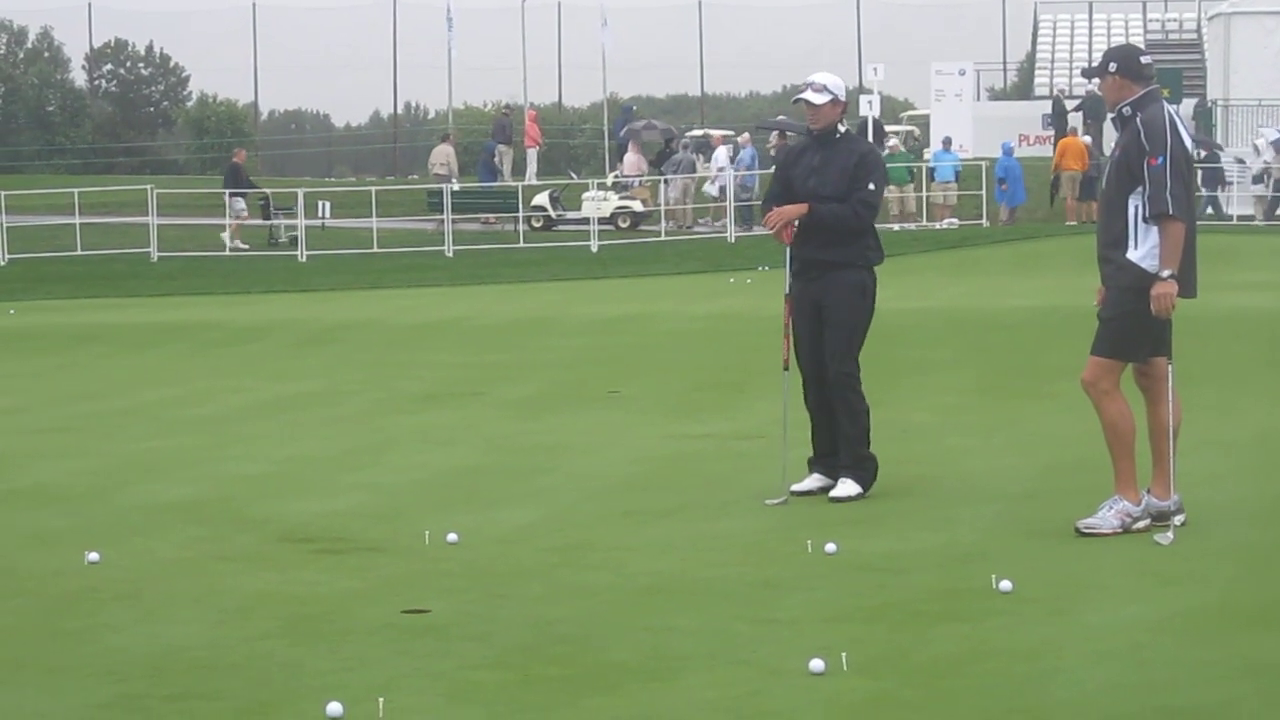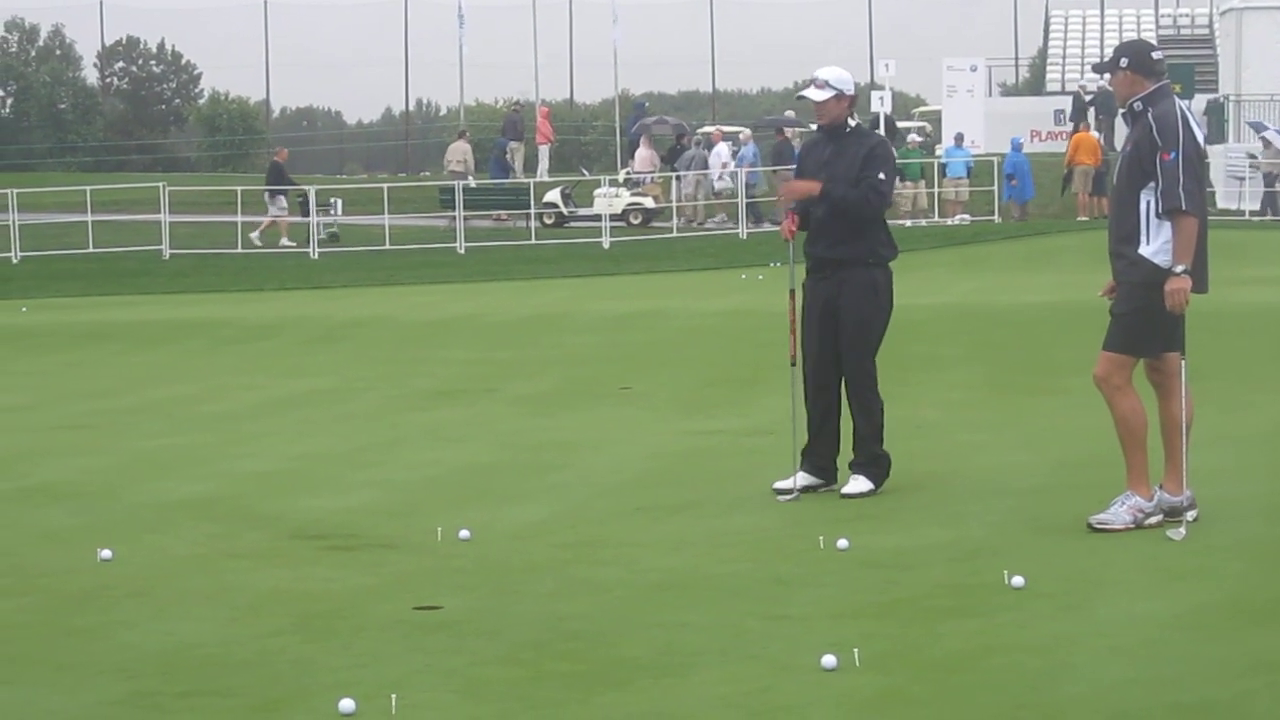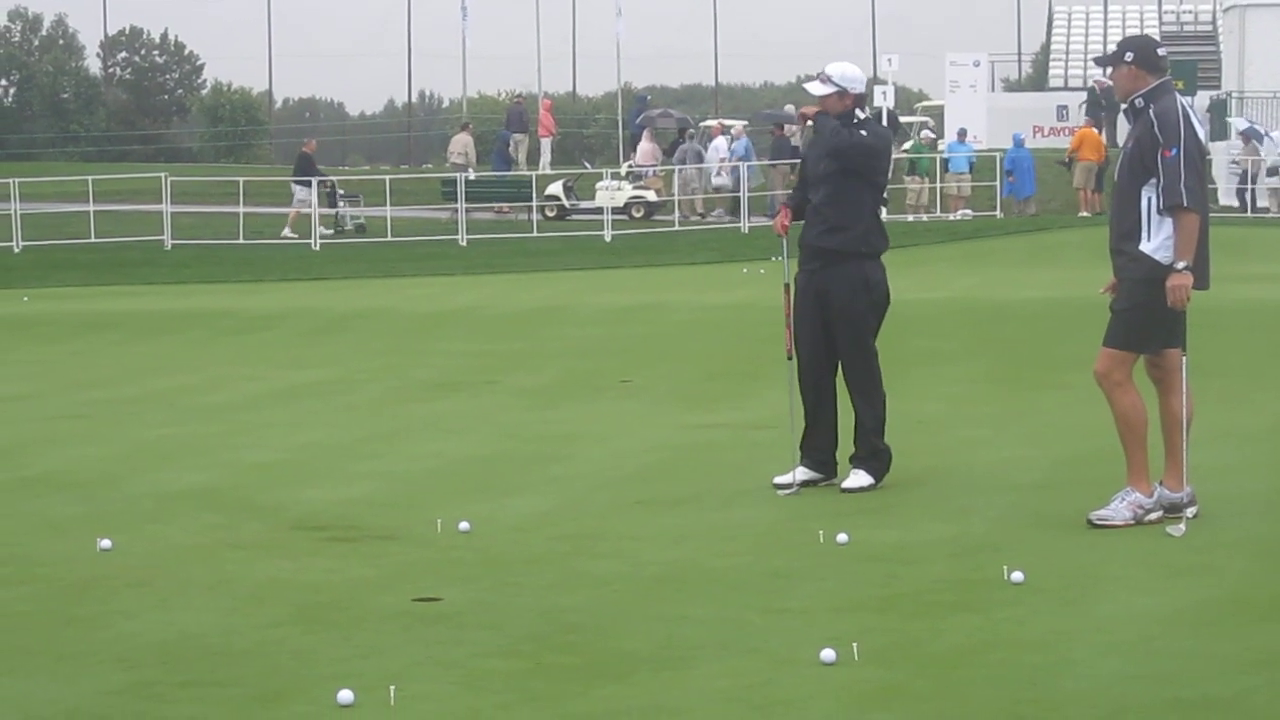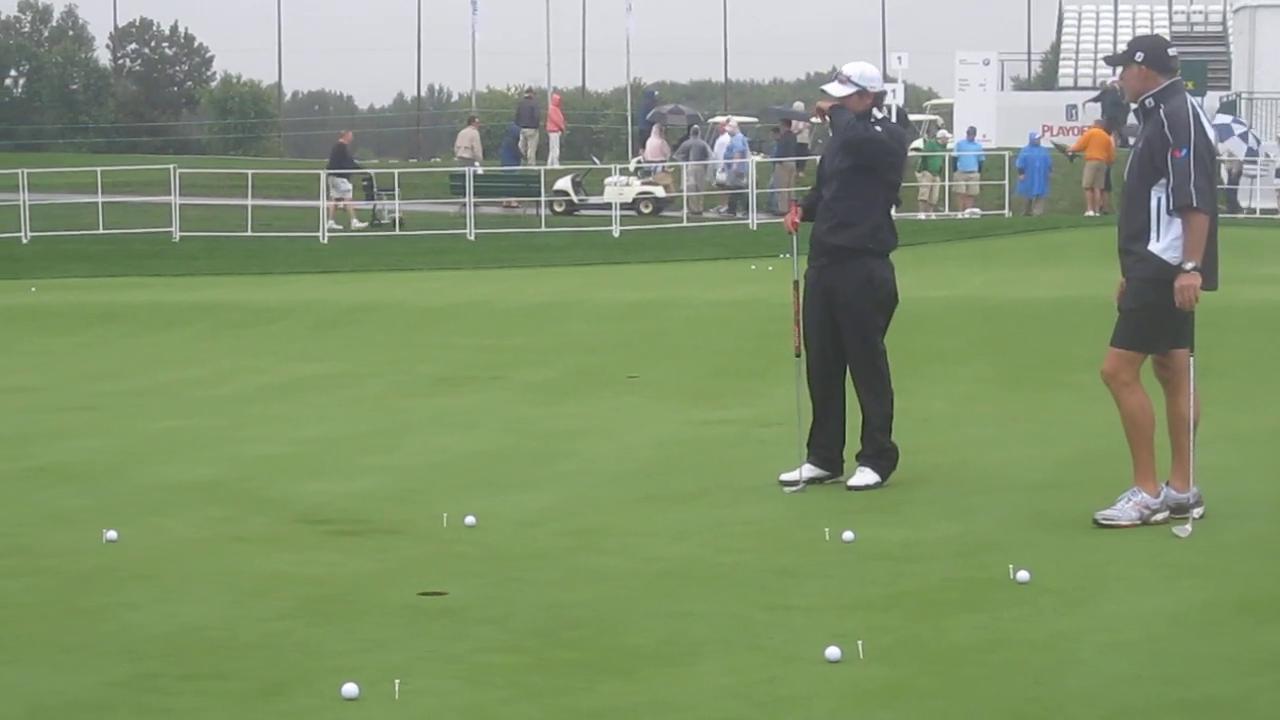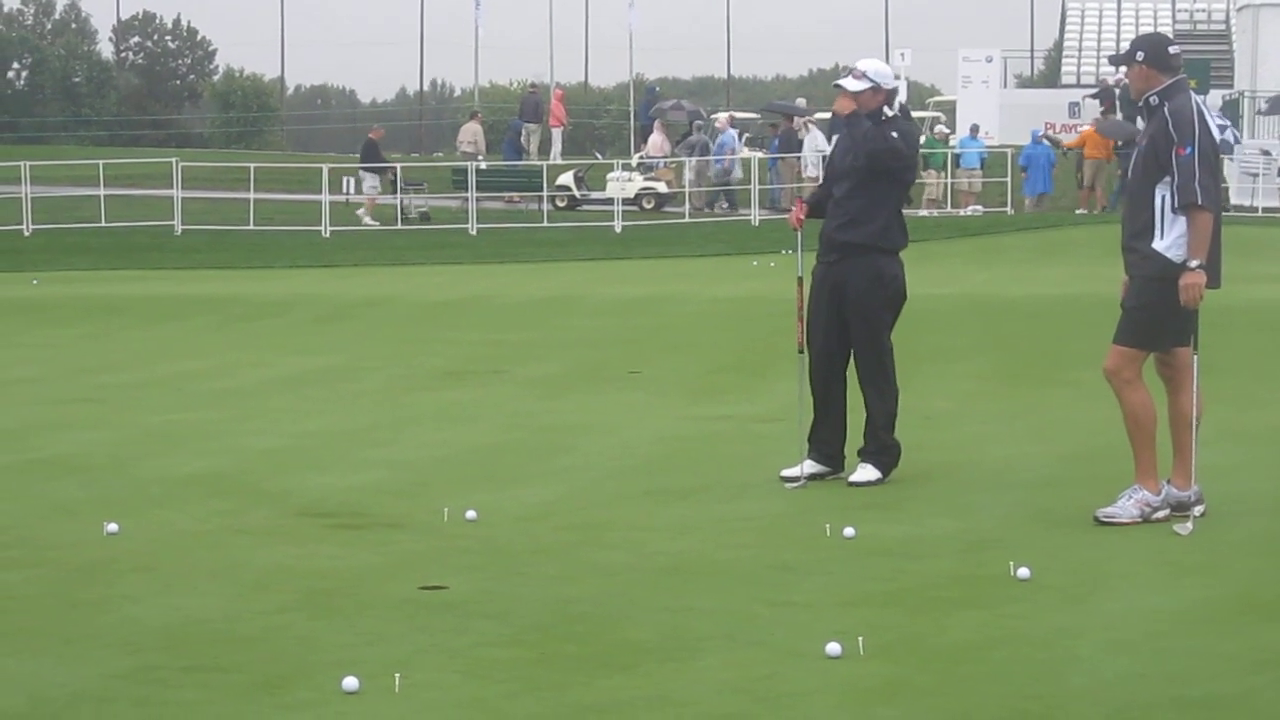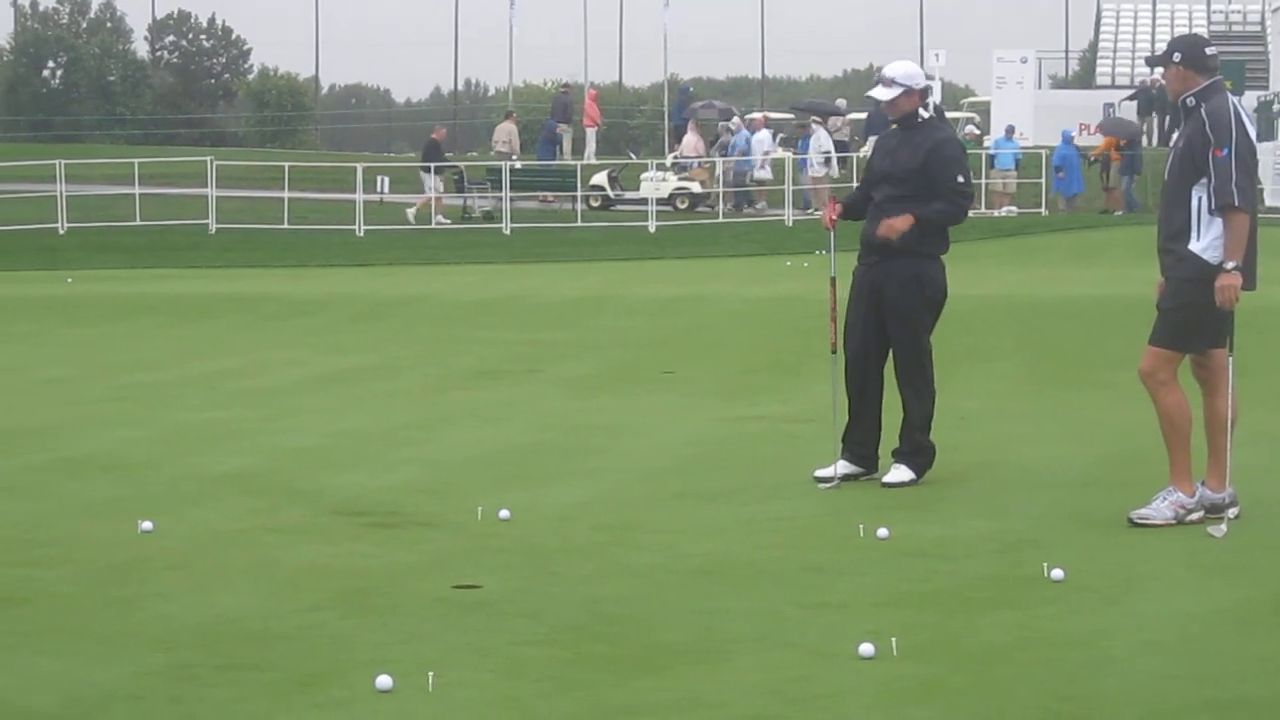
dt=0.5s
person 1, frame 1
left shoulder: (1154, 125)
right shoulder: (1141, 123)
left elbow: (1172, 207)
left wrist: (1167, 275)
right wrist: (1116, 276)
left hip: (1146, 276)
right hip: (1137, 274)
left knee: (1099, 379)
right knee: (1151, 380)
left ankle: (1129, 500)
right ankle: (1161, 498)
person 1, frame 2
left shoulder: (1166, 120)
right shoulder: (1150, 119)
left elbow: (1185, 202)
left wrist: (1181, 270)
right wrist: (1127, 269)
left hip: (1159, 272)
right hip: (1148, 270)
left knee: (1111, 374)
right knee: (1164, 376)
left ankle: (1142, 497)
right ankle: (1174, 494)
person 1, frame 3
left shoulder: (1168, 116)
right shoulder: (1151, 115)
left elbow: (1187, 198)
left wrist: (1183, 266)
right wrist: (1127, 268)
left hip: (1160, 268)
right hip: (1149, 267)
left knee: (1112, 370)
right knee: (1164, 372)
left ankle: (1142, 492)
right ankle: (1174, 490)
person 1, frame 4
left shoulder: (1177, 116)
right shoulder: (1161, 116)
left elbow: (1196, 199)
left wrist: (1191, 267)
right wrist: (1135, 269)
left hip: (1167, 269)
right hip: (1157, 268)
left knee: (1119, 370)
right knee: (1172, 373)
left ankle: (1148, 493)
right ankle: (1181, 491)
person 1, frame 5
left shoulder: (1183, 114)
right shoulder: (1165, 114)
left elbow: (1200, 196)
left wrist: (1196, 265)
right wrist: (1139, 268)
left hip: (1171, 267)
right hip: (1160, 266)
left knee: (1121, 368)
right knee: (1174, 371)
left ankle: (1149, 491)
right ankle: (1181, 489)
person 1, frame 6
left shoulder: (1219, 115)
right shoulder: (1202, 115)
left elbow: (1238, 198)
left wrist: (1232, 266)
right wrist: (1175, 268)
left hip: (1207, 269)
right hip: (1196, 268)
left knee: (1156, 369)
right knee: (1210, 374)
left ankle: (1184, 493)
right ankle: (1216, 491)
person 2, frame 1
left shoulder: (863, 154)
right shoulder: (797, 154)
left elbow: (862, 213)
right elbow: (773, 200)
left wrist: (807, 210)
right wrist: (781, 219)
left hip: (849, 276)
right hip: (806, 274)
left knee: (842, 373)
right knee: (812, 375)
left ankle: (857, 470)
right ankle: (825, 465)
person 2, frame 2
left shoulder: (873, 147)
right shoulder: (812, 148)
left elbow: (873, 203)
left wrist: (820, 190)
right wrist: (794, 218)
left hip: (863, 274)
right hip: (820, 272)
left knee: (859, 373)
right knee: (817, 375)
left ankle: (870, 467)
right ankle: (817, 466)
person 2, frame 3
left shoulder: (874, 137)
right shoulder: (821, 138)
left elbow: (842, 147)
left wrist: (820, 117)
right wrist: (789, 210)
left hip: (855, 268)
right hip: (815, 264)
left knee: (859, 366)
right knee: (812, 366)
left ankle: (871, 460)
right ankle: (817, 460)
person 2, frame 4
left shoulder: (889, 137)
right shoulder: (840, 138)
left elbow: (857, 138)
left wrist: (835, 112)
right wrist: (802, 209)
left hip: (863, 267)
right hip: (824, 262)
left knee: (867, 364)
right knee: (821, 364)
left ankle: (877, 458)
right ankle: (823, 457)
person 2, frame 5
left shoulder: (901, 132)
right shoulder: (850, 134)
left elbow: (879, 153)
left wrist: (852, 115)
right wrist: (809, 206)
left hip: (873, 264)
right hip: (833, 259)
left knee: (873, 361)
right knee: (824, 358)
left ankle: (879, 455)
right ankle: (824, 453)
person 2, frame 6
left shoulder: (941, 142)
right shoulder: (887, 140)
left elbow: (957, 203)
left wrist: (911, 218)
right wrist: (844, 207)
left hip: (914, 268)
right hip: (872, 262)
left knee: (912, 363)
right knee: (860, 358)
left ankle: (913, 456)
right ankle: (859, 453)
